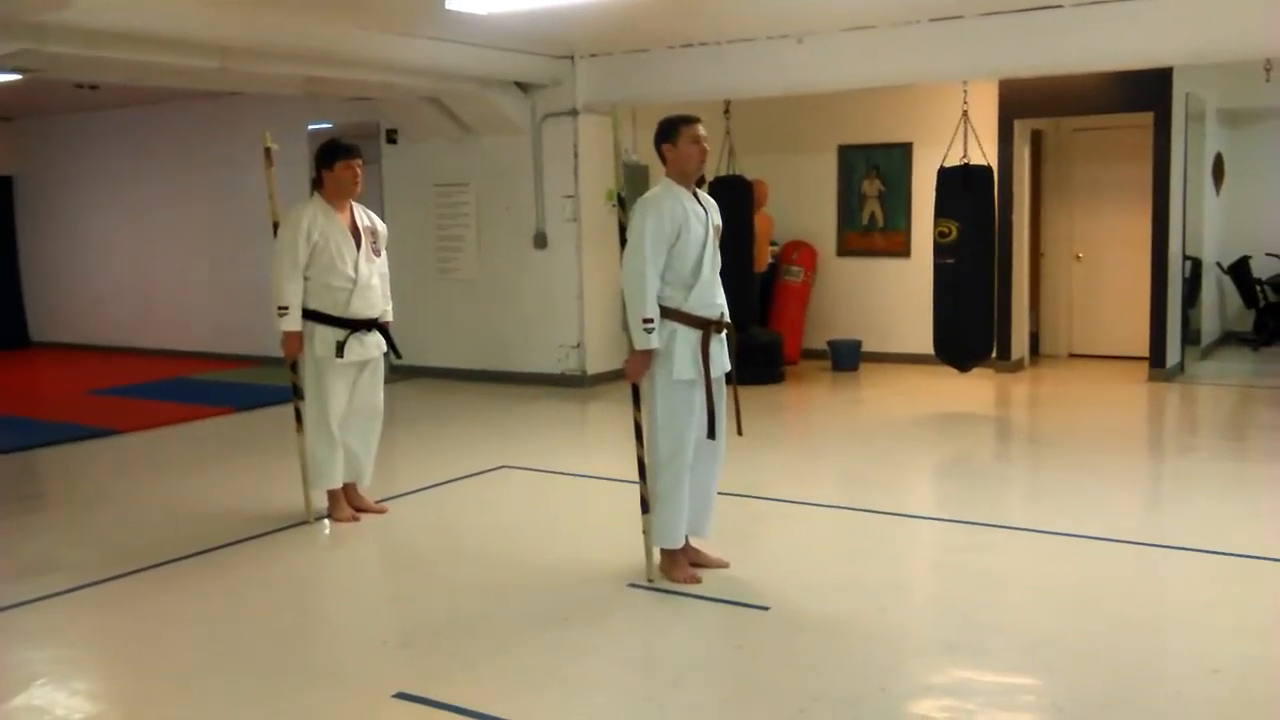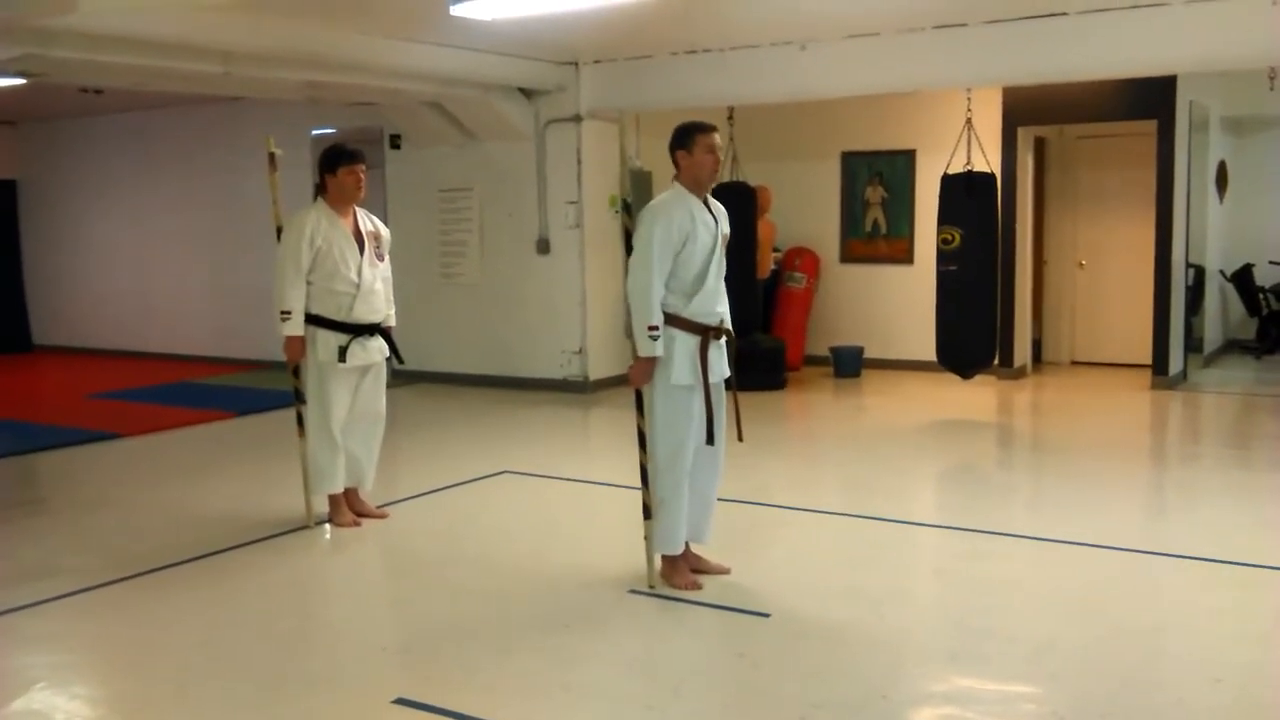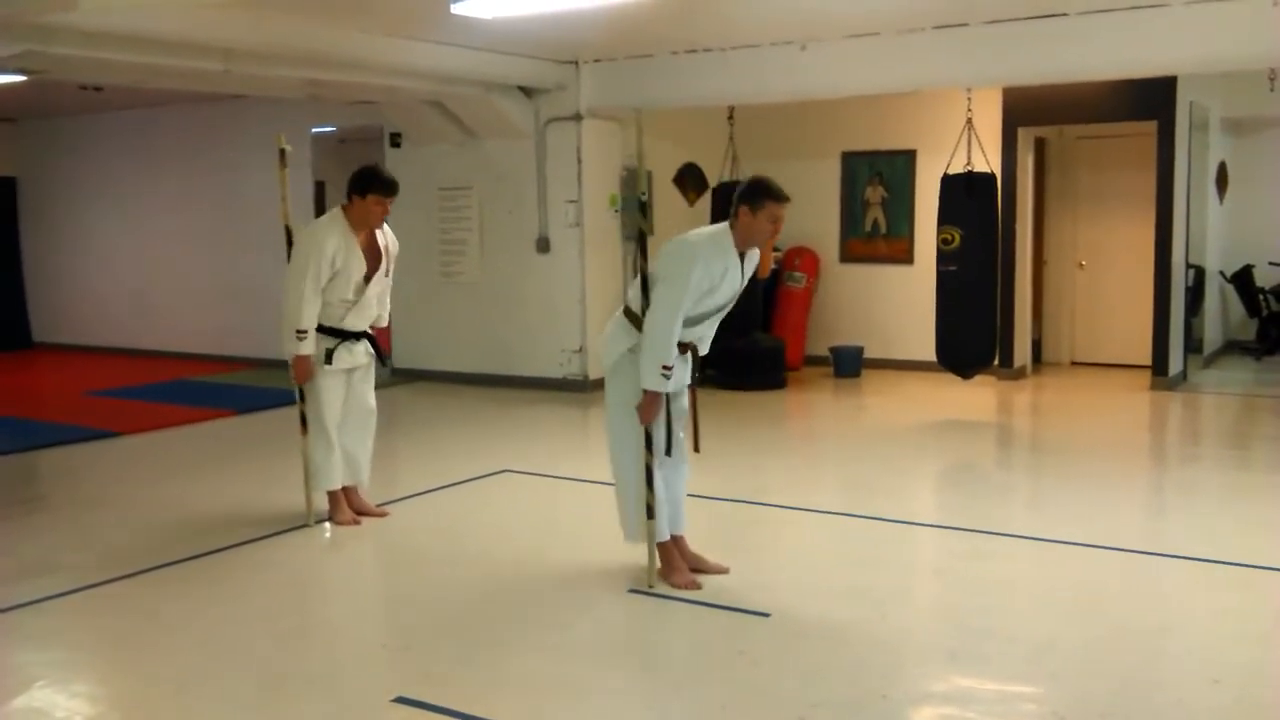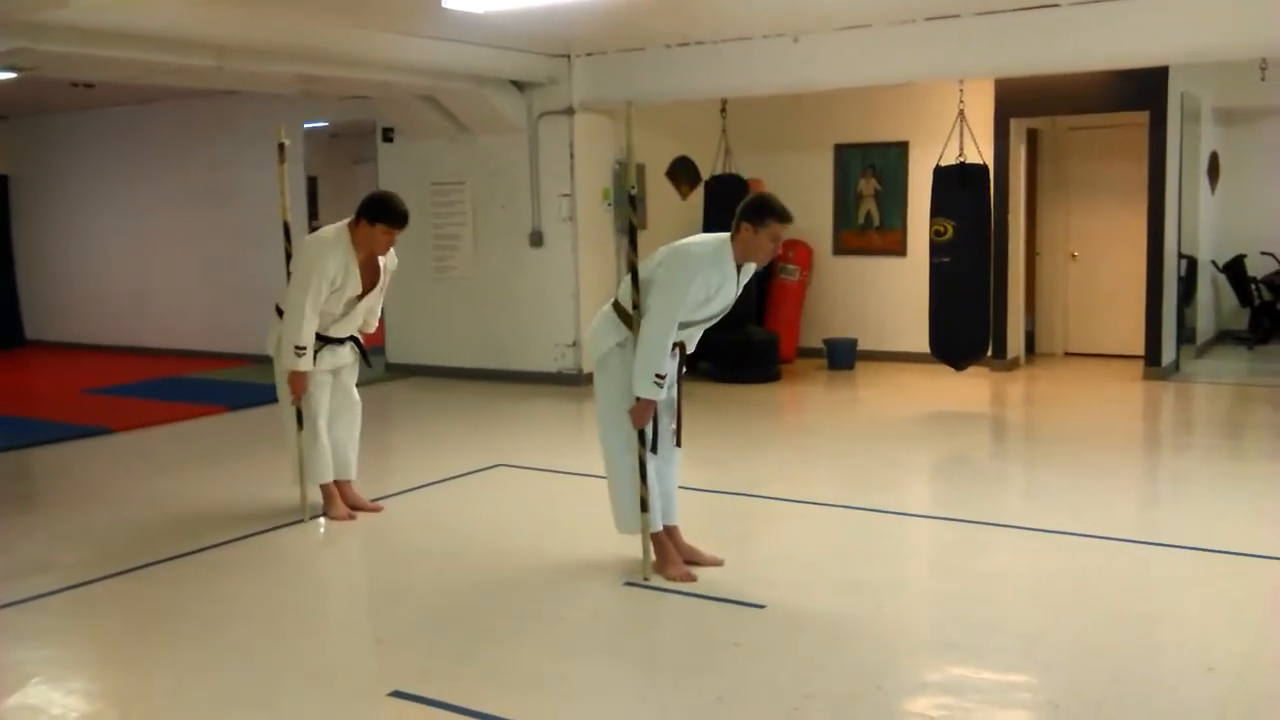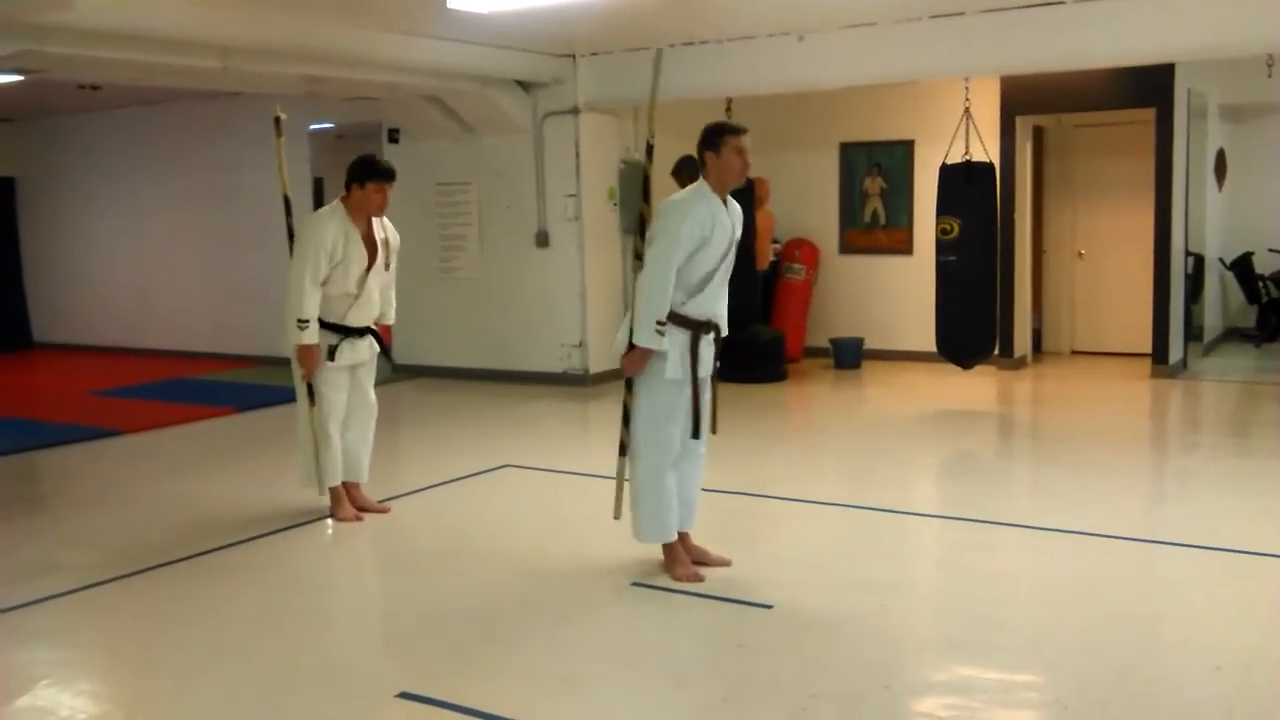
dt=0.5s
person 1, frame 1
left shoulder: (708, 205)
right shoulder: (656, 207)
right elbow: (639, 279)
right wrist: (643, 347)
left hip: (709, 340)
right hip: (674, 342)
left knee: (705, 446)
right knee: (674, 447)
left ankle: (686, 541)
right ankle: (670, 551)
person 1, frame 2
left shoulder: (719, 213)
right shoulder: (664, 213)
right elbow: (644, 285)
right wrist: (646, 353)
left hip: (708, 346)
right hip: (673, 348)
left knee: (705, 452)
right knee: (672, 454)
left ankle: (685, 548)
right ankle: (671, 558)
person 1, frame 3
left shoulder: (750, 254)
right shoulder: (696, 253)
right elbow: (662, 322)
left wrist: (691, 356)
right wrist: (653, 391)
left hip: (675, 351)
right hip: (637, 347)
left knee: (671, 448)
right knee: (641, 450)
left ankle: (678, 545)
right ankle: (668, 555)
person 1, frame 4
left shoulder: (744, 263)
right shoulder: (695, 262)
right elbow: (656, 330)
left wrist: (678, 357)
right wrist: (646, 397)
left hip: (663, 343)
right hip: (624, 340)
left knee: (664, 443)
right knee: (632, 443)
left ankle: (673, 538)
right ankle: (662, 549)
person 1, frame 5
left shoulder: (732, 211)
right shoulder: (683, 209)
right elbow: (656, 279)
left wrist: (711, 335)
right wrist: (643, 347)
left hip: (698, 341)
right hip: (662, 339)
left knee: (689, 442)
right knee: (657, 444)
left ankle: (683, 538)
right ankle: (671, 548)
person 2, frame 1
left shoulder: (371, 222)
right shoulder: (304, 219)
right elbow: (288, 276)
left wrist: (385, 319)
right wrist: (291, 329)
left hip: (367, 335)
right hip: (326, 335)
left knee: (366, 413)
right knee: (327, 414)
left ankle: (354, 489)
right ankle: (335, 497)
person 2, frame 2
left shoulder: (375, 227)
right shoulder: (307, 225)
right elbow: (291, 281)
left wrist: (388, 325)
right wrist: (292, 333)
left hip: (370, 340)
right hip: (328, 340)
left knee: (368, 418)
right knee: (329, 420)
left ankle: (354, 494)
right ankle: (336, 502)
person 2, frame 3
left shoulder: (385, 237)
right shoulder: (322, 237)
right elbow: (303, 297)
left wrist: (378, 326)
right wrist: (302, 352)
left hip: (358, 342)
right hip: (322, 342)
left knee: (360, 414)
right knee: (325, 418)
left ankle: (353, 492)
right ankle: (335, 499)
person 2, frame 4
left shoulder: (385, 256)
right shoulder: (323, 251)
right elbow: (302, 312)
left wrist: (365, 331)
right wrist: (300, 367)
left hip: (342, 342)
right hip: (304, 342)
left knee: (346, 411)
right knee: (313, 414)
left ankle: (345, 487)
right ankle: (330, 494)
person 2, frame 5
left shoulder: (385, 230)
right shoulder: (322, 227)
right elbow: (303, 287)
left wrist: (383, 323)
right wrist: (306, 343)
left hip: (361, 338)
right hip: (324, 338)
left knee: (361, 411)
right knee: (327, 415)
left ankle: (354, 489)
right ankle: (337, 496)
